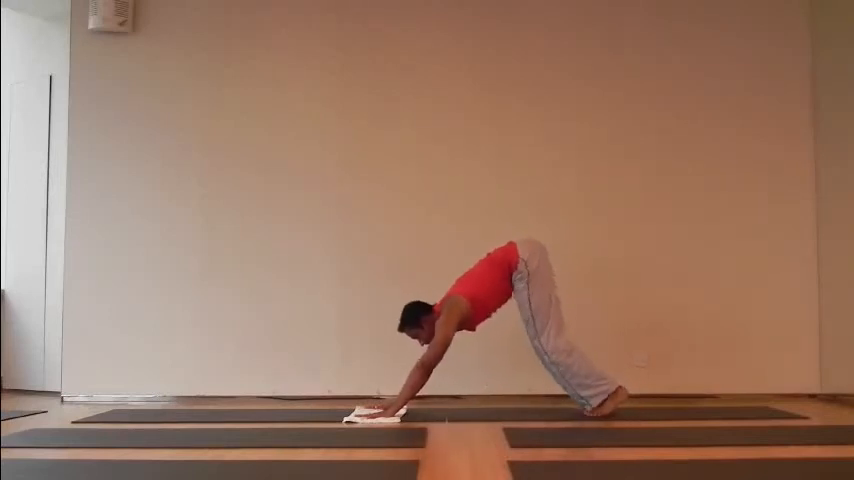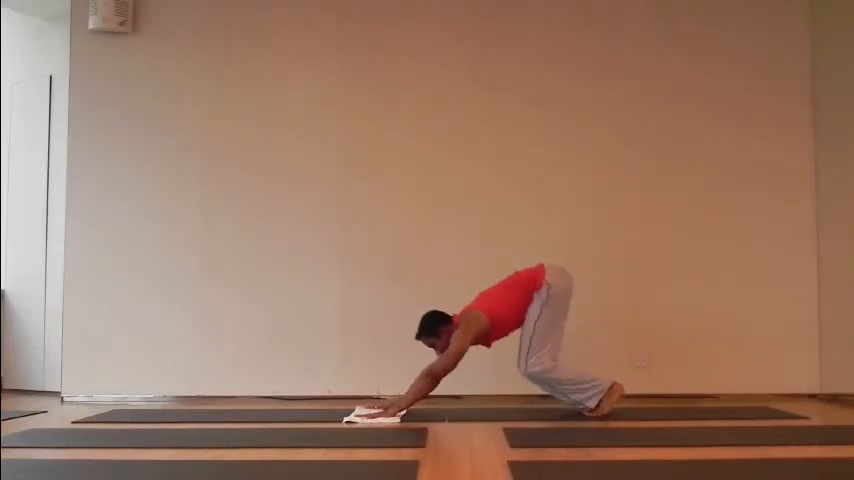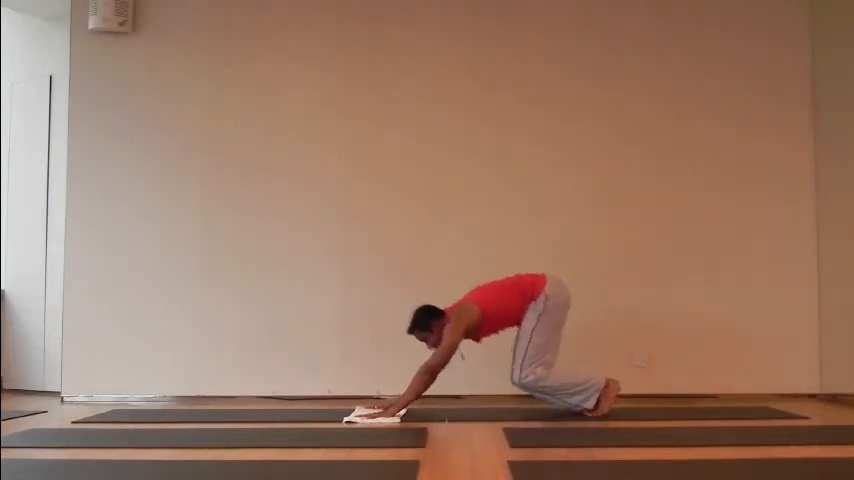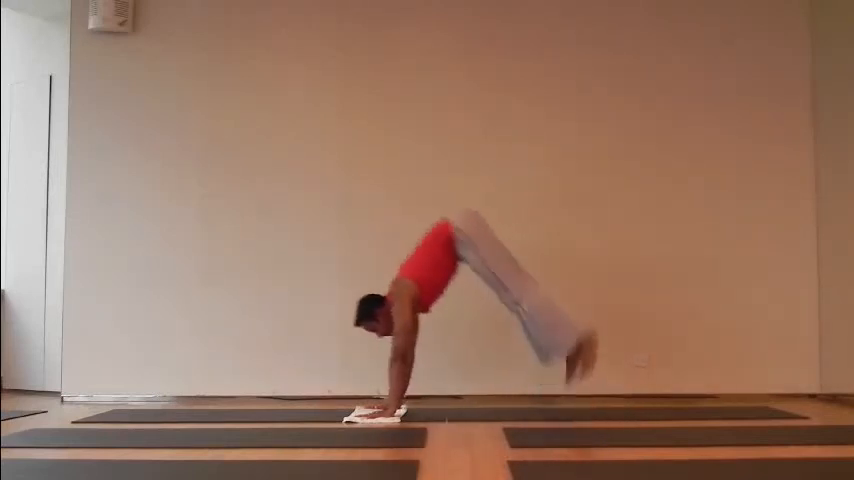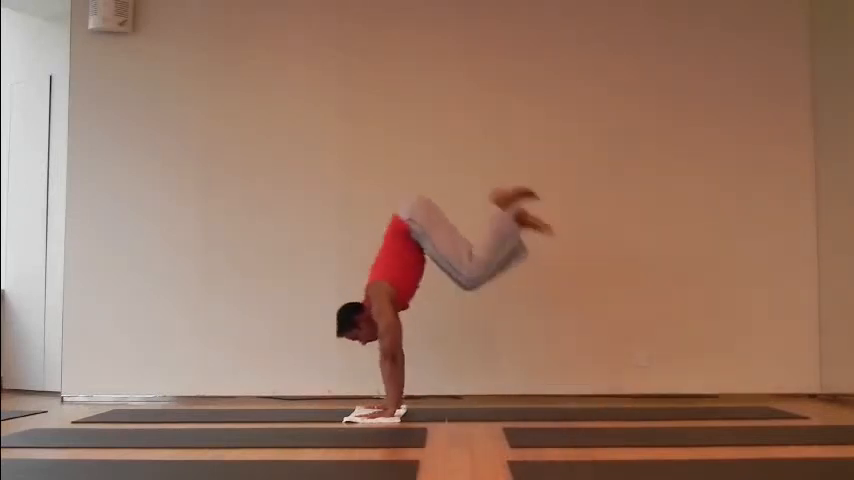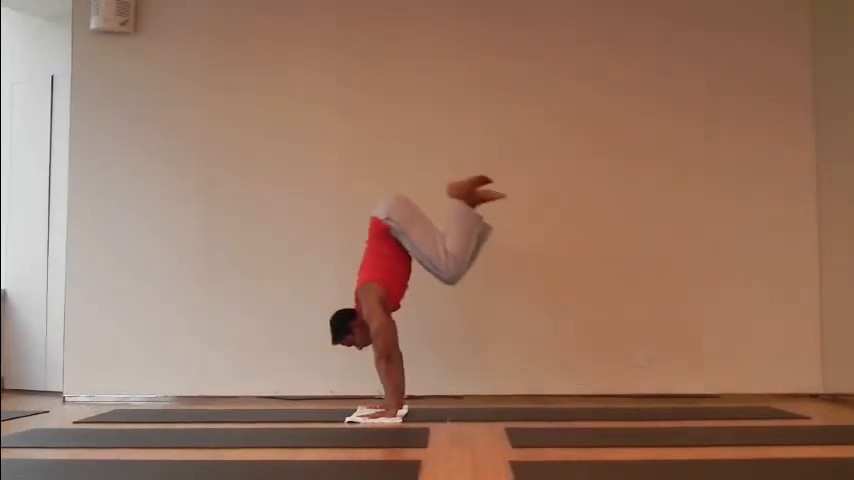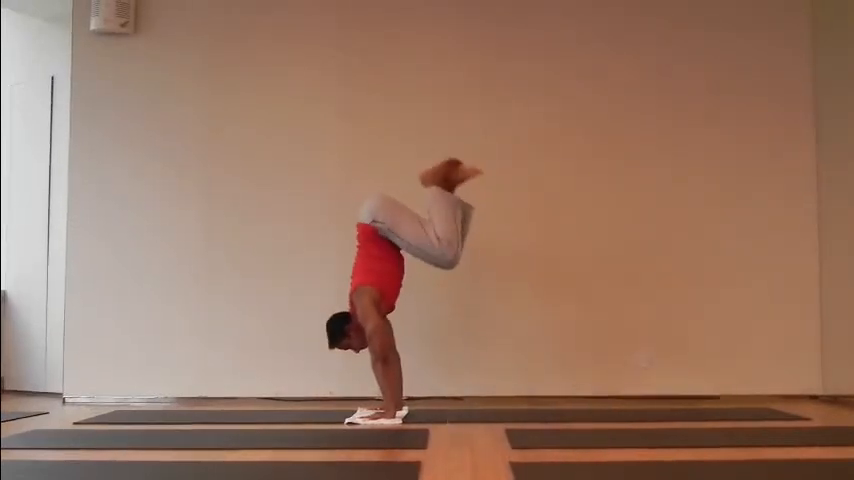
dt=0.3s
person 1, frame 1
left shoulder: (449, 316)
right shoulder: (446, 317)
left elbow: (425, 366)
right elbow: (426, 365)
left wrist: (397, 405)
right wrist: (398, 400)
left hip: (523, 259)
right hip: (519, 260)
left knee: (547, 342)
right knee: (546, 341)
left ankle: (607, 392)
right ankle: (599, 394)
person 1, frame 2
left shoulder: (467, 329)
right shoulder: (464, 325)
left elbow: (433, 374)
right elbow: (433, 373)
left wrist: (397, 406)
right wrist: (401, 401)
left hip: (550, 283)
right hip: (544, 284)
left knee: (533, 365)
right knee: (533, 365)
left ankle: (604, 390)
right ankle: (600, 393)
person 1, frame 3
left shoulder: (457, 323)
right shoulder: (456, 320)
left elbow: (430, 369)
right elbow: (431, 370)
left wrist: (398, 405)
right wrist: (400, 400)
left hip: (547, 296)
right hip: (544, 295)
left knee: (526, 377)
right knee: (528, 375)
left ankle: (600, 388)
right ankle: (596, 391)
person 1, frame 4
left shoulder: (401, 301)
right shoulder: (405, 303)
left elbow: (400, 357)
right elbow: (405, 357)
left wrist: (392, 405)
right wrist: (393, 402)
left knee: (515, 294)
right knee: (515, 290)
left ankle: (577, 341)
right ankle: (572, 345)
person 1, frame 5
left shoulder: (379, 303)
right shoulder: (382, 304)
left elbow: (389, 356)
right elbow: (394, 355)
left wrist: (391, 405)
right wrist: (395, 402)
right hip: (412, 225)
left knee: (471, 274)
right knee: (473, 273)
left ankle: (506, 208)
right ankle: (512, 217)
person 1, frame 6
left shoulder: (370, 303)
left elbow: (385, 357)
right elbow: (390, 356)
left wrist: (392, 406)
right wrist: (395, 402)
right hip: (392, 221)
left ankle: (461, 199)
right ankle: (463, 200)
person 1, frame 7
left shoulder: (365, 308)
left elbow: (382, 359)
left wrist: (391, 408)
right wrist: (395, 404)
right hip: (380, 221)
left ankle: (437, 184)
right ankle: (442, 185)
